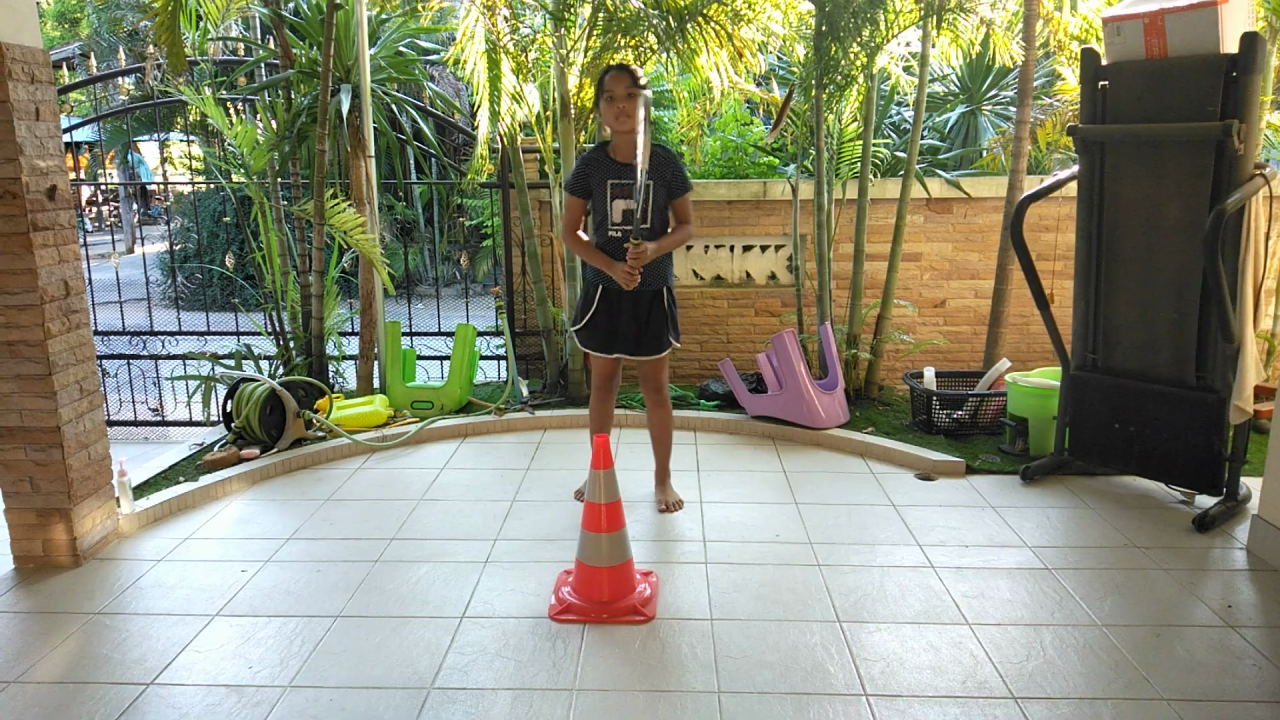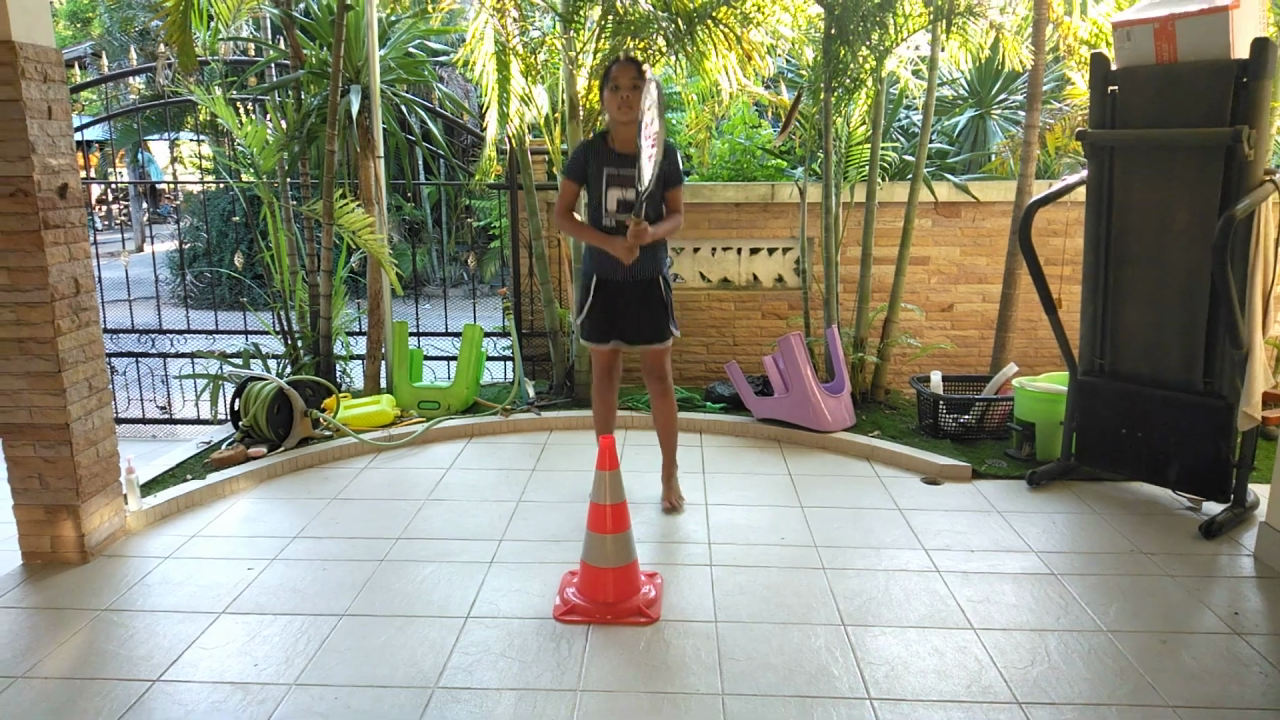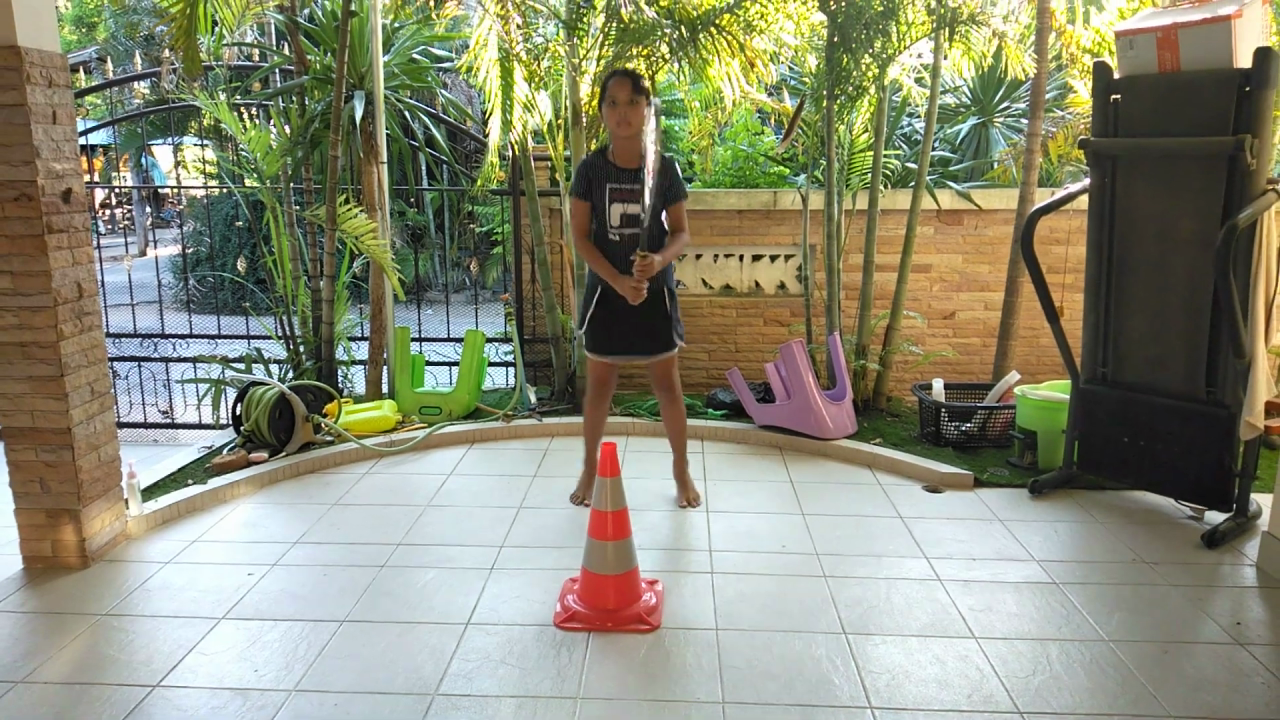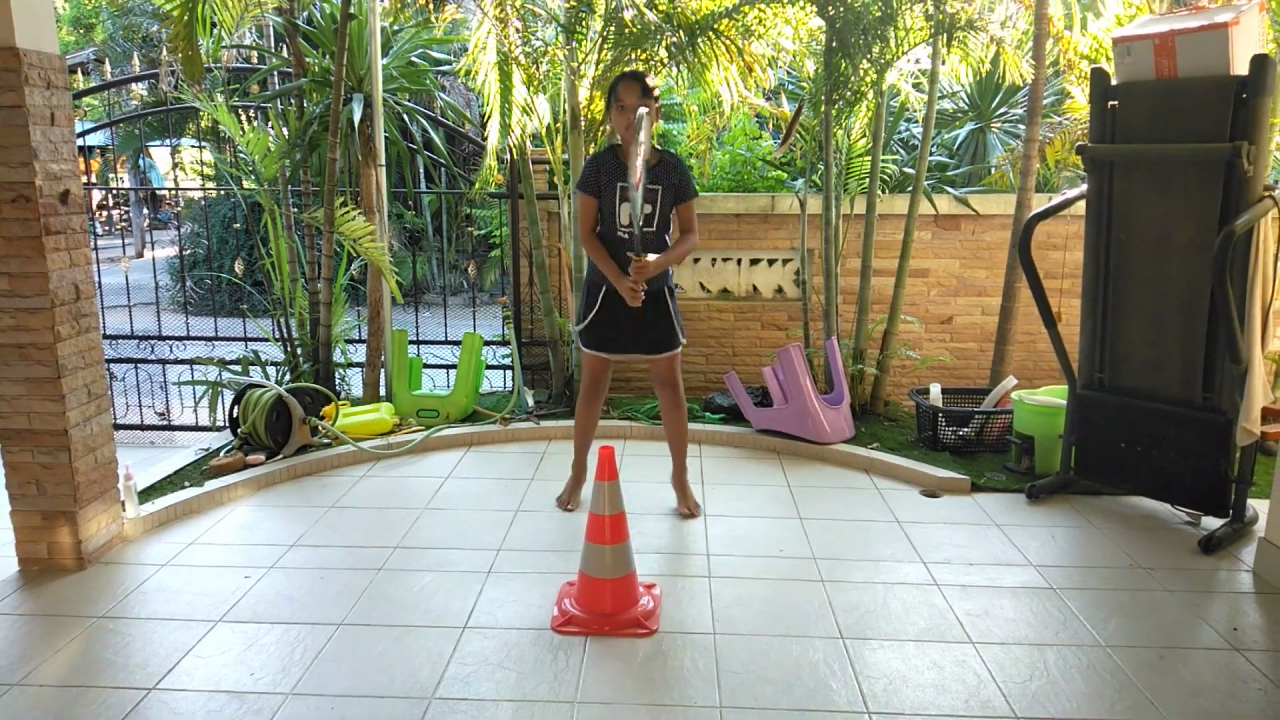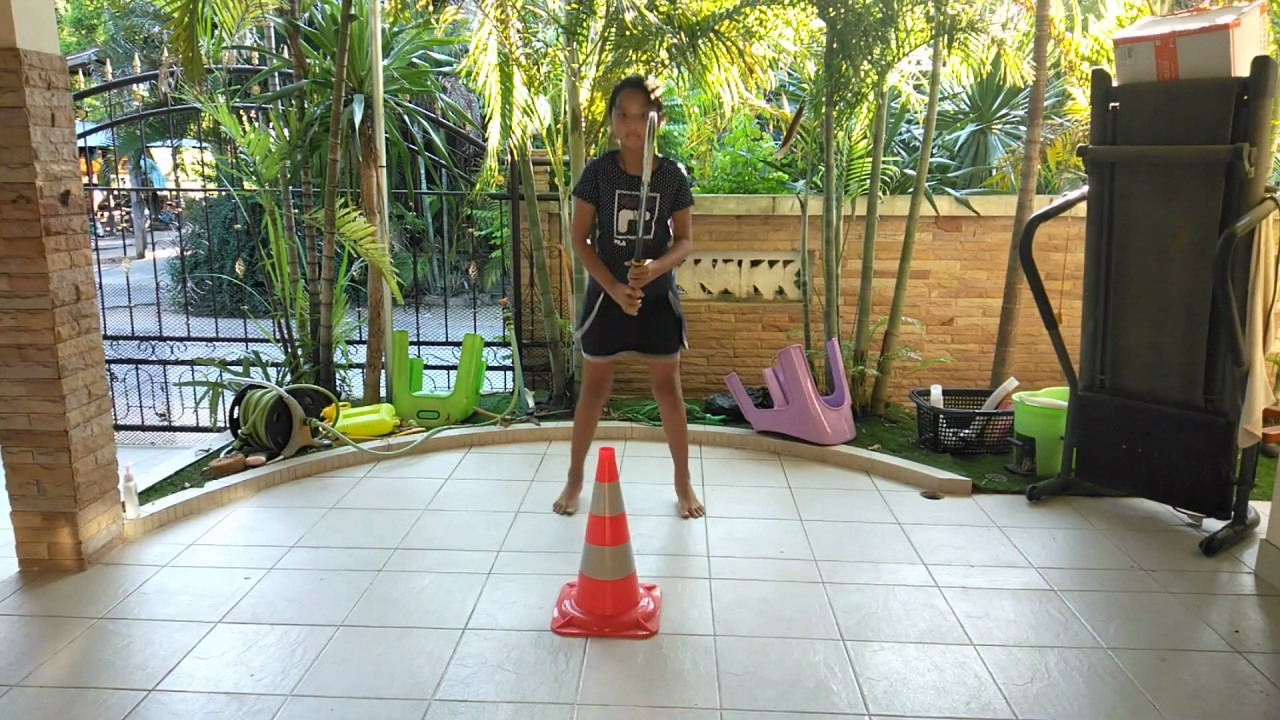
dt=0.5s
person 1, frame 1
left shoulder: (666, 161)
right shoulder: (591, 163)
left elbow: (687, 225)
right elbow: (570, 231)
left wrist: (655, 249)
right wrist: (611, 266)
left hip: (653, 290)
right hip: (604, 288)
left knee: (655, 385)
right knee: (603, 383)
left ankle: (663, 478)
person 1, frame 2
left shoulder: (663, 152)
right shoulder: (587, 153)
left elbow: (676, 215)
right elbow: (562, 215)
left wrist: (654, 231)
right wrist: (608, 242)
left hip: (649, 280)
right hip: (603, 279)
left knee: (659, 376)
right knee: (605, 374)
left ankle: (670, 474)
person 1, frame 3
left shoulder: (665, 167)
right shoulder: (591, 168)
left elbow: (681, 232)
right elbow: (580, 237)
left wrist: (658, 261)
right wrist: (617, 280)
left hip: (656, 290)
right hip: (606, 290)
left knee: (666, 384)
right knee: (600, 386)
left ankle: (681, 471)
right ankle: (590, 469)
person 1, frame 4
left shoulder: (674, 168)
right shoulder: (599, 165)
left elbow: (690, 234)
right elbow: (586, 233)
left wrist: (660, 262)
right wrist: (620, 281)
left hip: (656, 290)
right hip: (605, 288)
left knee: (669, 384)
right knee: (593, 384)
left ankle: (680, 478)
right ankle: (578, 473)
person 1, frame 5
left shoulder: (672, 175)
right shoulder: (598, 171)
left elbow: (684, 240)
right elbow: (580, 239)
left wrist: (657, 267)
right wrist: (613, 287)
left hip: (658, 295)
right hip: (606, 295)
left knee: (668, 388)
right knee: (594, 389)
left ankle: (683, 480)
right ankle: (575, 476)
